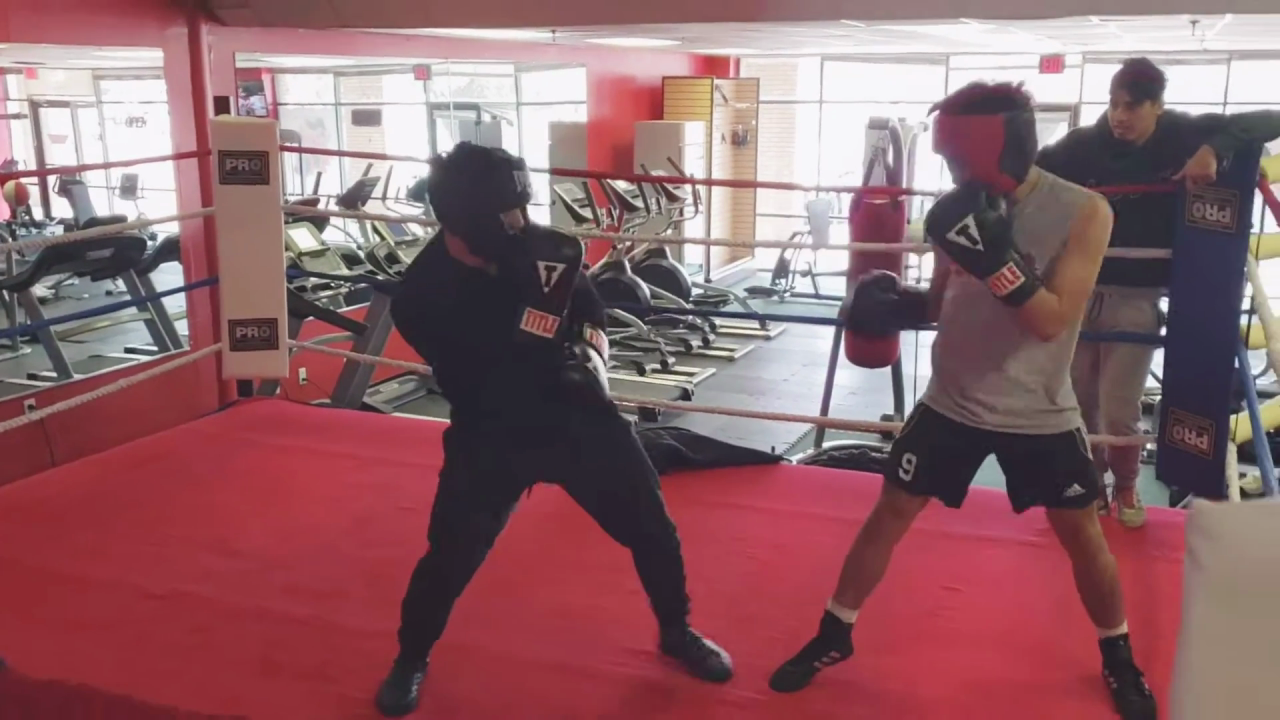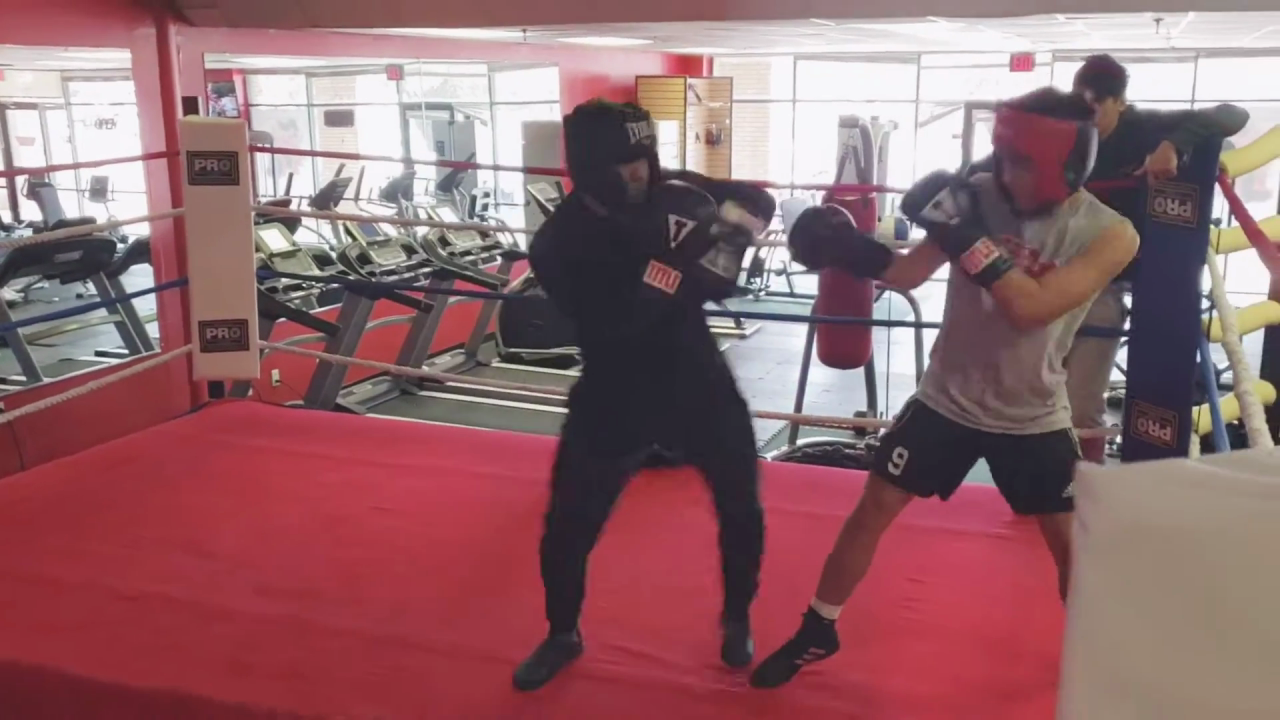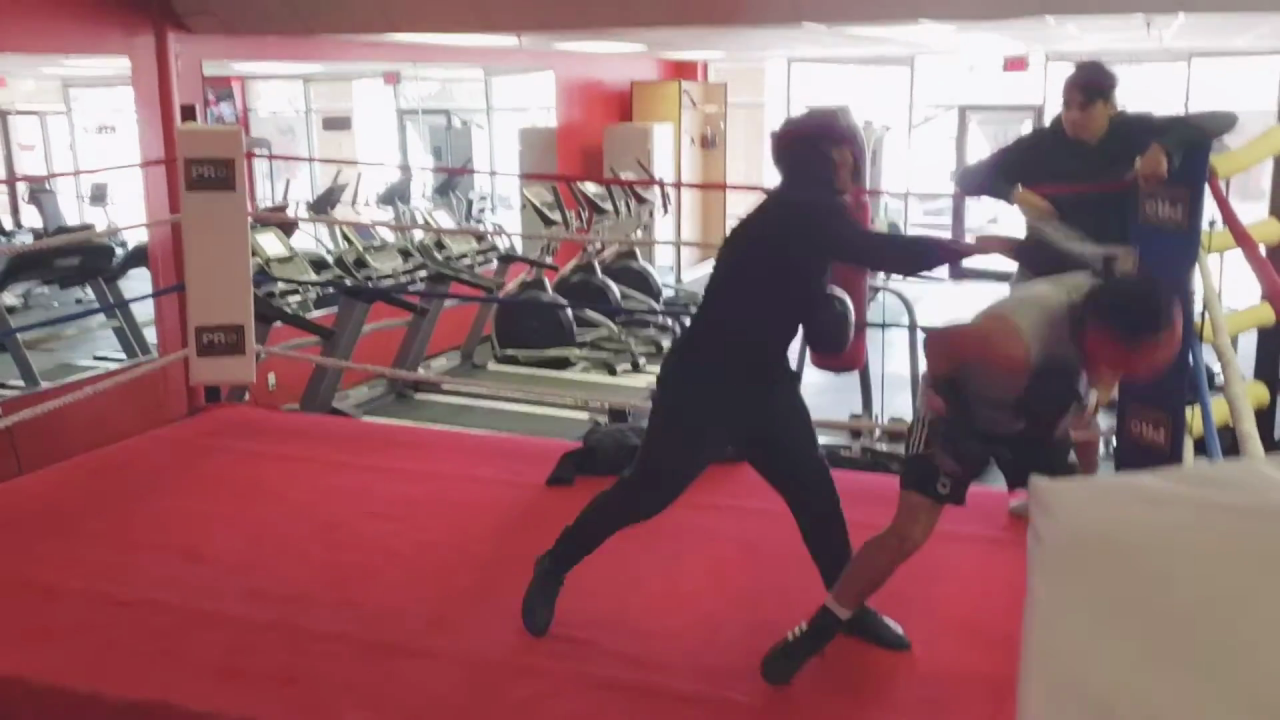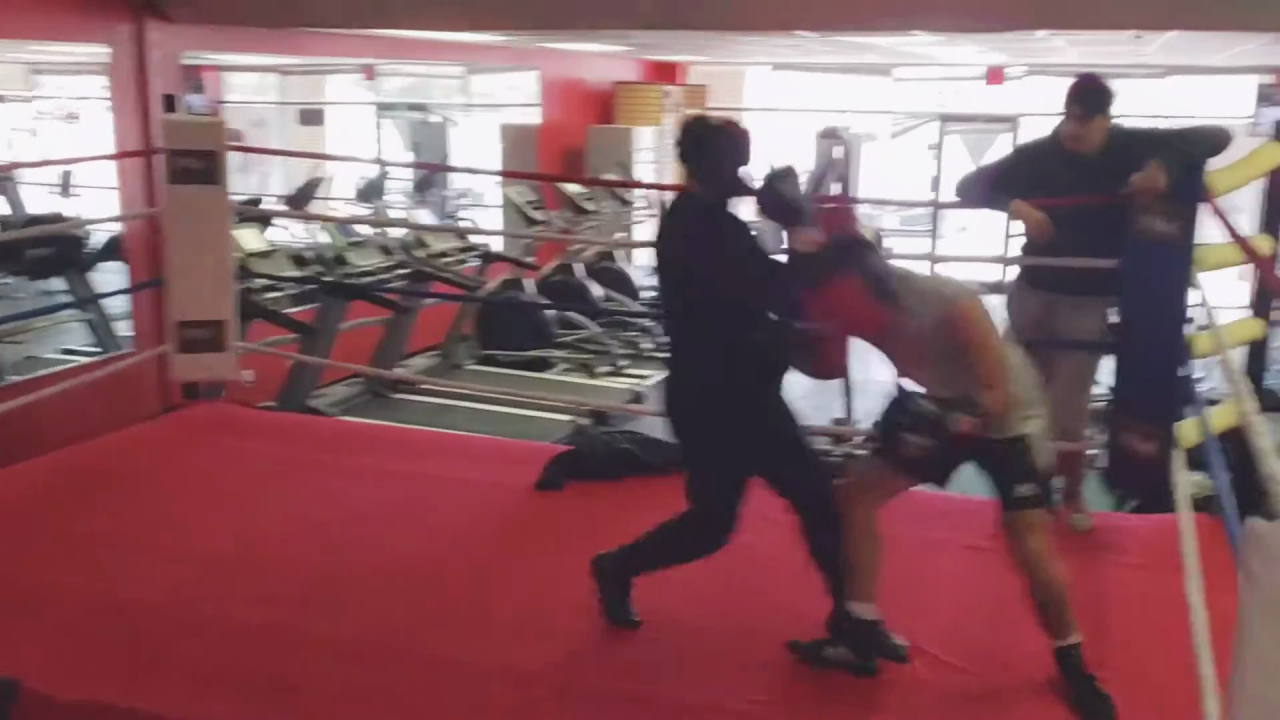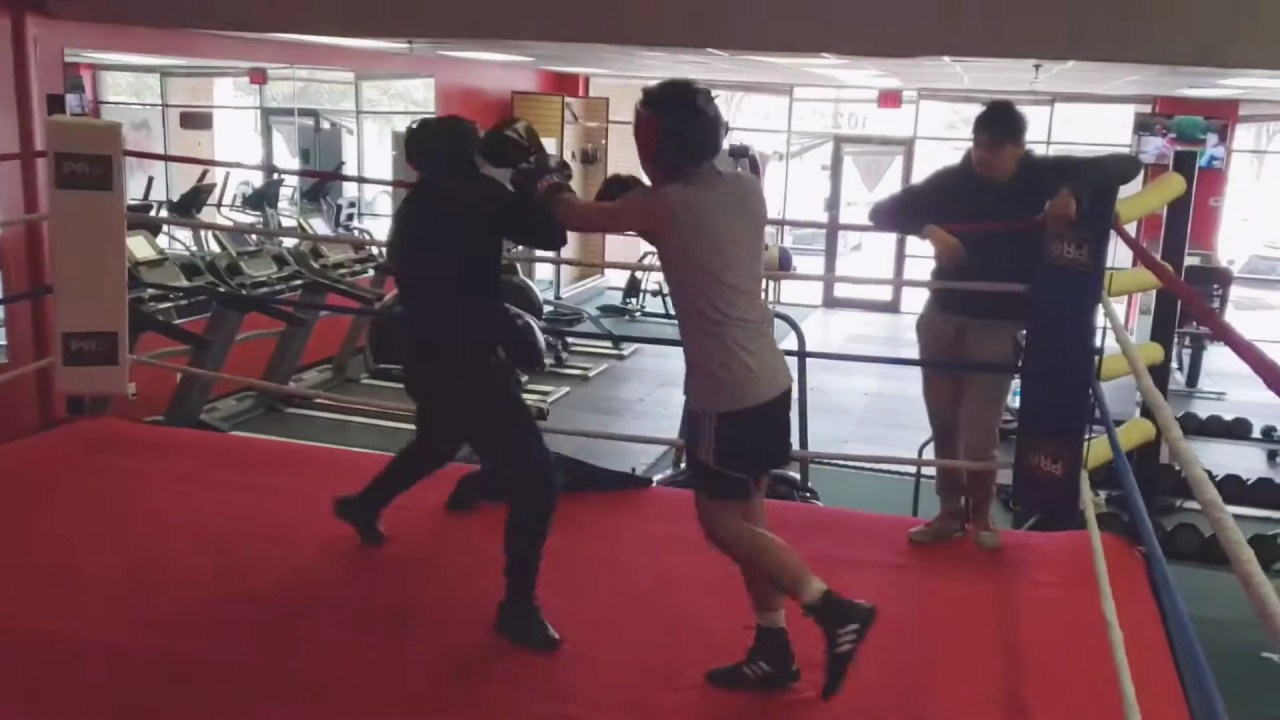
dt=0.4s
person 1, frame 1
left shoulder: (1084, 213)
right shoulder: (967, 205)
left elbow: (1053, 320)
left wrist: (995, 257)
right wrist: (901, 303)
left hip: (1039, 412)
right hip: (954, 401)
left knee: (1084, 538)
right knee: (888, 516)
left ankle: (1118, 659)
right ankle: (833, 636)
person 1, frame 2
left shoulder: (1112, 236)
right shoulder: (980, 196)
left elbow: (1032, 312)
right elbow: (904, 273)
left wrist: (969, 239)
right wrist: (850, 246)
left hip: (1035, 418)
right hip: (948, 399)
left knee: (1072, 541)
right knee: (874, 509)
right ankle: (816, 632)
person 1, frame 3
left shoulder: (1135, 313)
right shoulder: (1014, 338)
left elbow: (1100, 385)
right elbow: (937, 345)
left wrist: (1077, 405)
right wrist: (950, 415)
left hip: (1030, 412)
right hip: (965, 398)
right knee: (907, 536)
right ankle: (822, 627)
person 1, frame 4
left shoulder: (954, 306)
right shoulder: (861, 297)
left elbow: (1008, 397)
right elbow: (824, 361)
left wrist: (946, 422)
left hip: (1008, 419)
right hip: (936, 408)
left knee: (1032, 550)
right knee: (858, 494)
left ankle: (1071, 660)
right ankle: (864, 638)
person 1, frame 5
left shoulder: (666, 204)
right shoulder: (747, 188)
left elbow: (580, 219)
left wrist: (544, 178)
left hip: (728, 388)
right hip: (768, 376)
left knee: (723, 522)
right knee: (744, 512)
left ankle: (838, 611)
right ankle: (775, 650)
person 2, frame 1
left shoulder: (533, 247)
right shoulder: (423, 292)
left elbow: (586, 305)
right elbow: (482, 387)
left wrist: (590, 350)
right wrist: (542, 306)
left hip: (573, 412)
right hip: (493, 433)
left knee: (650, 521)
right knee: (452, 552)
left ankle: (678, 632)
right ankle: (410, 660)
person 2, frame 2
left shoulder: (666, 193)
right shoulder: (559, 242)
left elbow: (754, 200)
right elbow: (614, 328)
left wrist: (730, 228)
right wrist: (682, 262)
left hip: (695, 379)
right hip: (612, 390)
left knee: (741, 503)
right knee: (570, 520)
left ankle: (737, 622)
right ankle: (562, 635)
person 2, frame 3
left shoulder: (812, 217)
right shoulder: (807, 212)
right elbow: (887, 252)
right wrist: (972, 245)
left hip: (763, 385)
right hip: (707, 381)
left knee: (815, 495)
right knee: (647, 492)
left ankle: (848, 606)
right ankle: (555, 568)
person 2, frame 4
left shoulder: (691, 219)
right shoulder: (708, 227)
right elbow: (790, 292)
left hip: (739, 387)
right hip: (715, 395)
left knee: (815, 494)
right knee: (714, 520)
left ankle: (845, 612)
right ankle: (616, 569)
person 2, frame 5
left shoulder: (417, 208)
right shoulder: (466, 198)
right elbow: (546, 232)
left hip: (429, 358)
right hip: (468, 365)
left knee: (435, 444)
right knee: (535, 481)
left ankle: (360, 505)
right ankle: (517, 605)
person 3, frame 1
left shoulder: (1183, 134)
right shoulder: (1085, 142)
left wrist: (1212, 149)
left hip: (1139, 293)
left knee: (1120, 409)
right knee: (1077, 402)
left ankle: (1126, 490)
person 3, frame 2
left shoulder: (1145, 131)
left elbow: (1232, 116)
right elbow: (978, 175)
left wrist: (1173, 145)
left hip: (1104, 287)
left knee: (1083, 401)
person 3, frame 3
left shoulder: (1137, 133)
right shoulder: (1039, 143)
left elbow: (1219, 121)
right elbow: (968, 178)
left wrist: (1165, 147)
right wrist: (1016, 192)
right hip: (1039, 275)
person 3, frame 4
left shoulder: (1132, 149)
right shoulder: (1038, 154)
left elbow: (1216, 137)
right elbow: (969, 186)
left wrist: (1161, 164)
right wrist: (1015, 205)
left hip: (1088, 301)
right hip: (1031, 293)
left knee: (1069, 413)
left ankle: (1073, 495)
person 3, frame 5
left shoulder: (1044, 176)
right shoulder: (952, 181)
left elbow: (1127, 166)
right elbow: (882, 212)
left wrist: (1072, 191)
right wrist: (929, 230)
left hip: (998, 324)
right hip: (943, 316)
left knee: (978, 435)
right knee: (944, 426)
left ankle: (980, 514)
right ankle: (950, 511)
